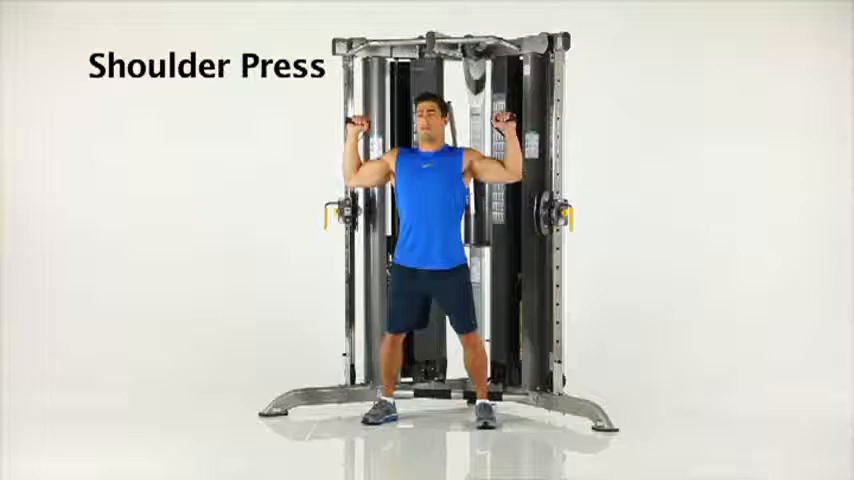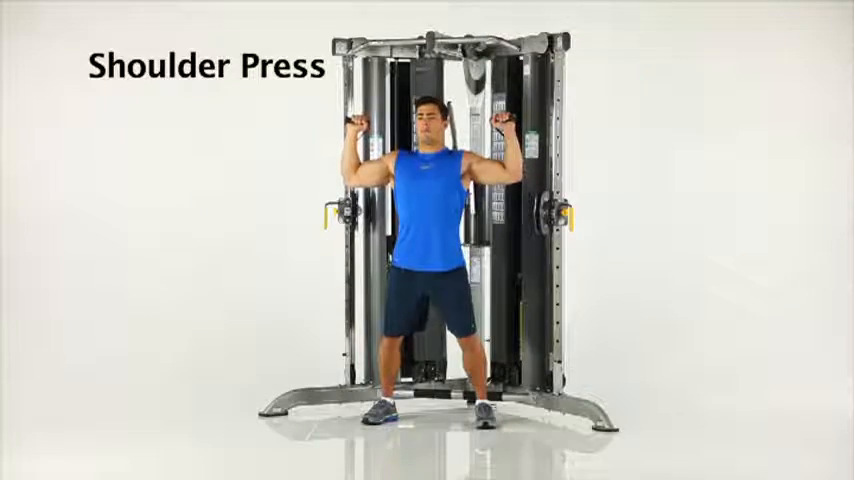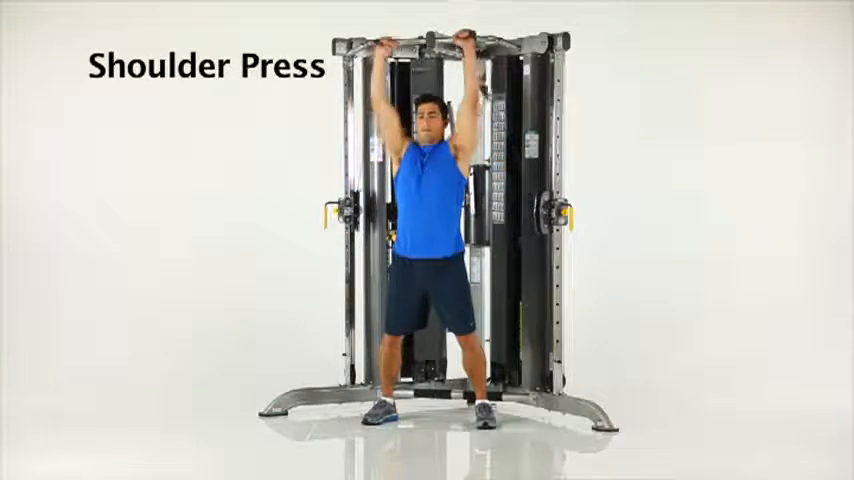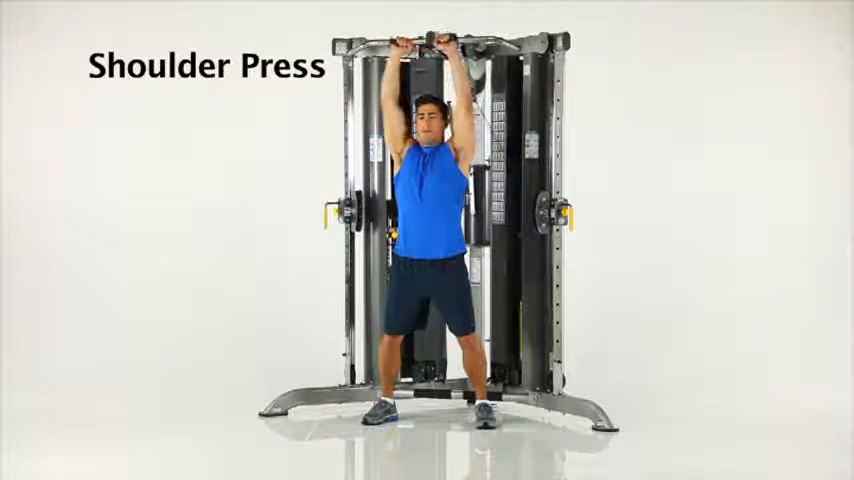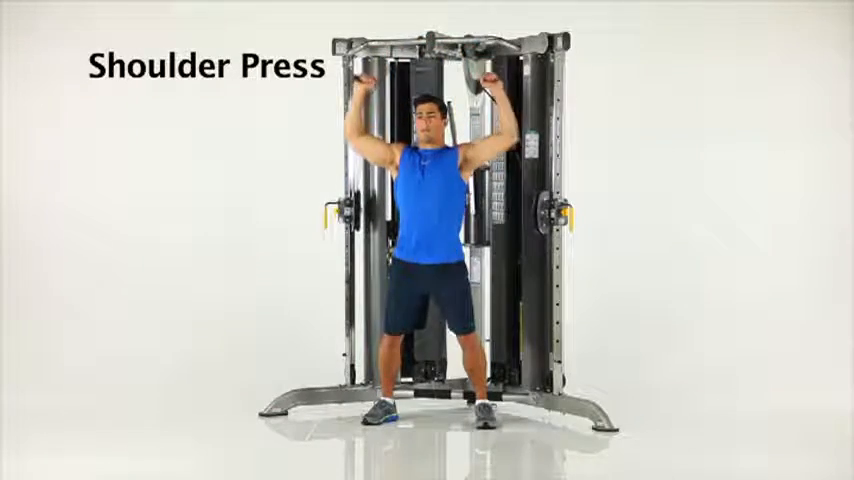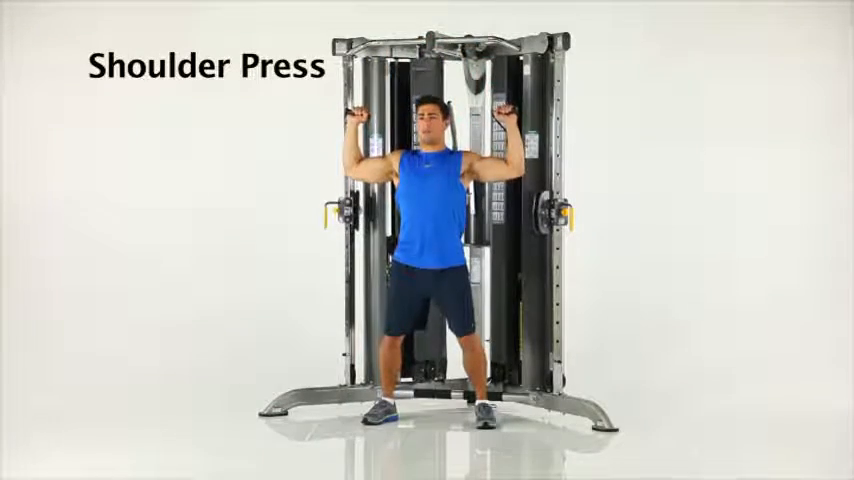
dt=0.7s
person 1, frame 1
left shoulder: (464, 159)
right shoulder: (396, 159)
left elbow: (512, 174)
right elbow: (352, 177)
left wrist: (509, 133)
right wrist: (353, 135)
left hip: (451, 266)
right hip: (407, 265)
left knee: (469, 335)
right knee: (393, 334)
left ankle: (482, 402)
right ankle: (386, 401)
person 1, frame 2
left shoulder: (463, 162)
right shoulder: (396, 161)
left elbow: (512, 174)
right elbow: (351, 177)
left wrist: (509, 133)
right wrist: (351, 135)
left hip: (449, 268)
right hip: (405, 267)
left knee: (468, 338)
right knee: (391, 337)
left ankle: (482, 403)
right ankle: (386, 401)
person 1, frame 3
left shoulder: (456, 152)
right shoulder: (402, 152)
left elbow: (471, 102)
right elbow: (381, 105)
left wrist: (469, 54)
right wrist: (380, 57)
left hip: (447, 262)
right hip: (405, 262)
left knee: (467, 337)
right knee: (392, 336)
left ankle: (482, 402)
right ankle: (386, 402)
person 1, frame 4
left shoulder: (457, 153)
right shoulder: (403, 152)
left elbow: (464, 103)
right elbow: (389, 103)
left wrist: (453, 54)
right wrist: (395, 55)
left hip: (448, 264)
right hip: (406, 263)
left knee: (467, 337)
right knee: (391, 336)
left ankle: (482, 403)
right ankle: (386, 402)
person 1, frame 5
left shoulder: (461, 157)
right shoulder: (397, 156)
left elbow: (509, 137)
right elbow: (354, 137)
left wrist: (498, 93)
right wrist: (359, 93)
left hip: (449, 265)
right hip: (406, 264)
left knee: (467, 337)
right knee: (391, 336)
left ankle: (482, 403)
right ankle: (386, 402)
person 1, frame 6
left shoulder: (464, 162)
right shoulder: (398, 162)
left elbow: (515, 169)
right elbow: (352, 168)
left wrist: (511, 126)
right wrist: (352, 125)
left hip: (450, 268)
right hip: (407, 266)
left knee: (468, 338)
right knee: (391, 337)
left ankle: (482, 402)
right ankle: (387, 401)
